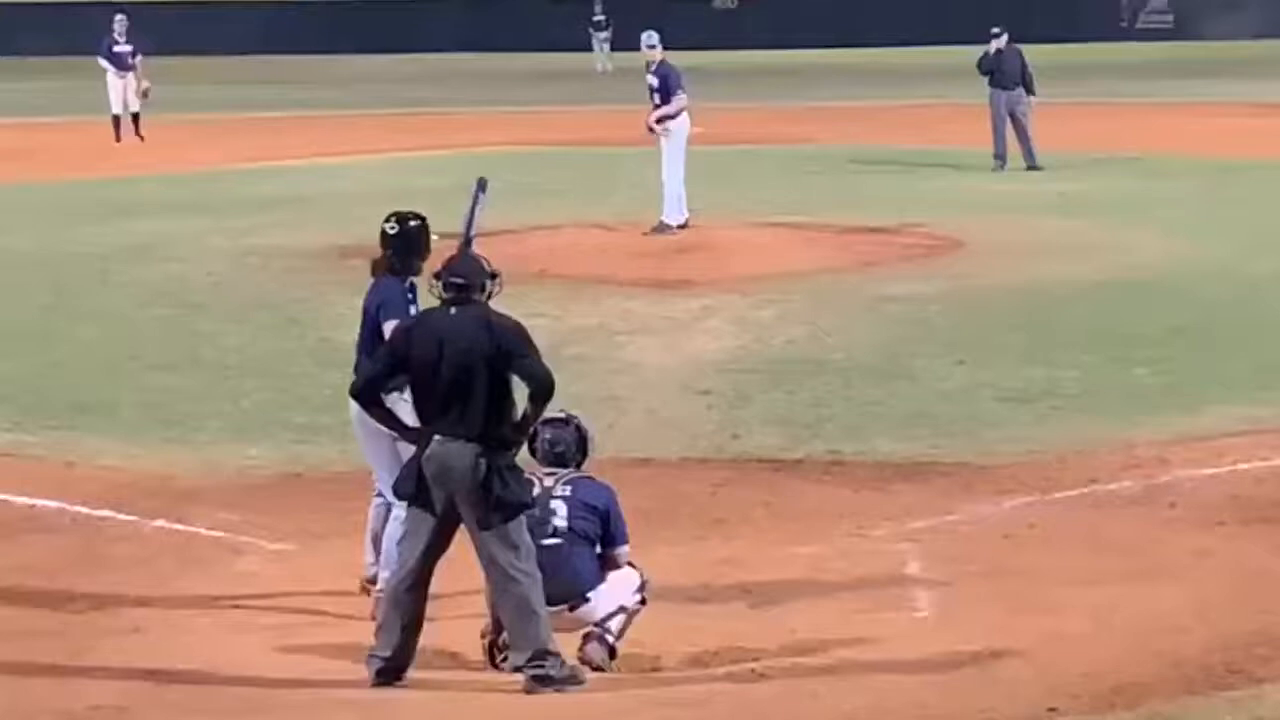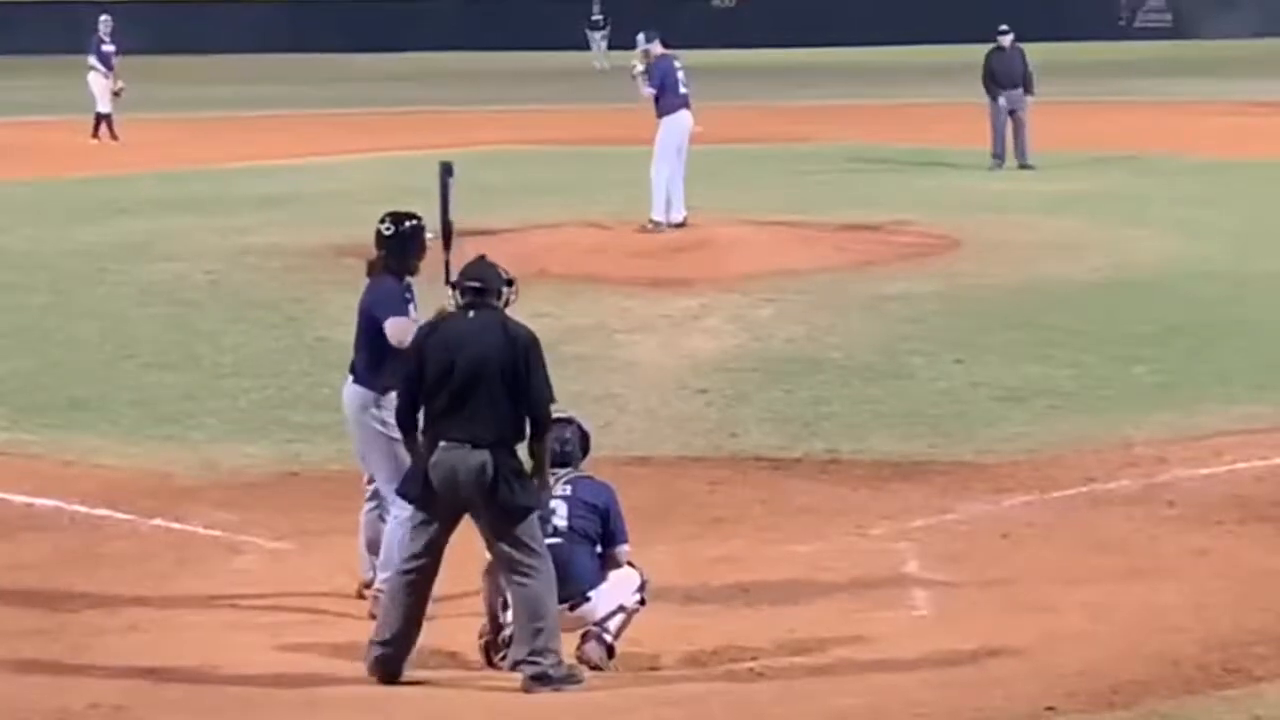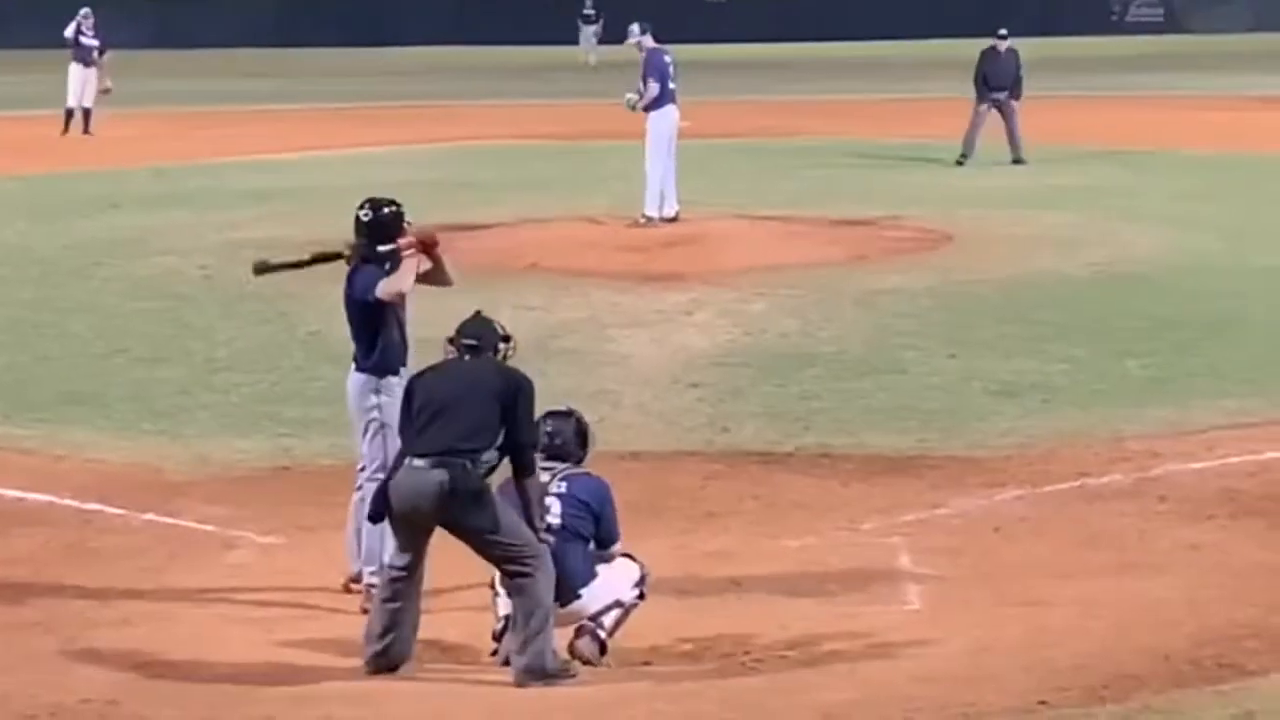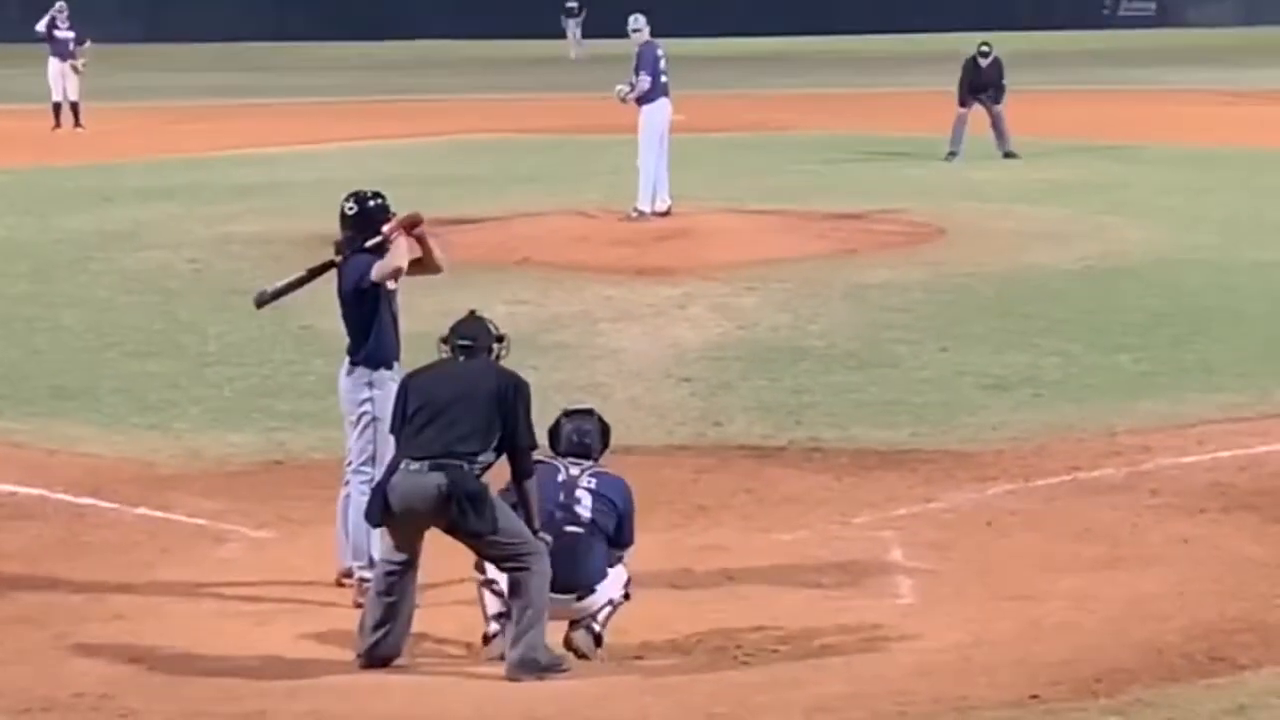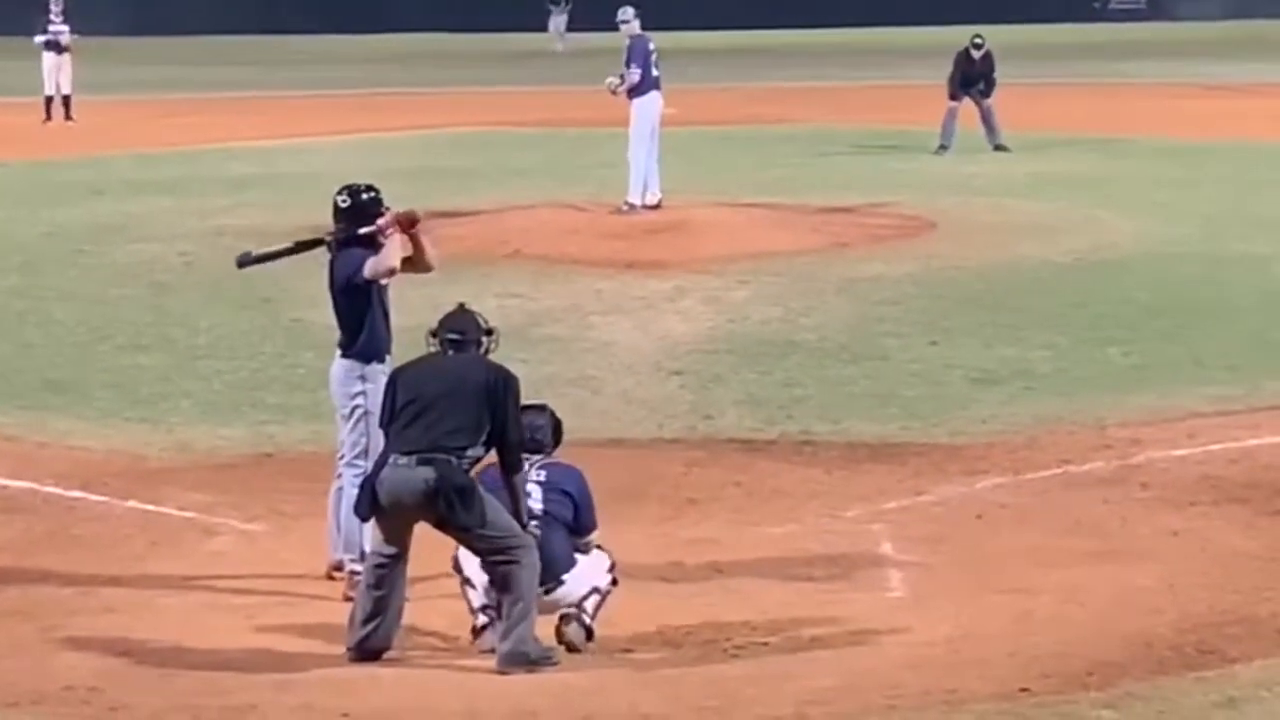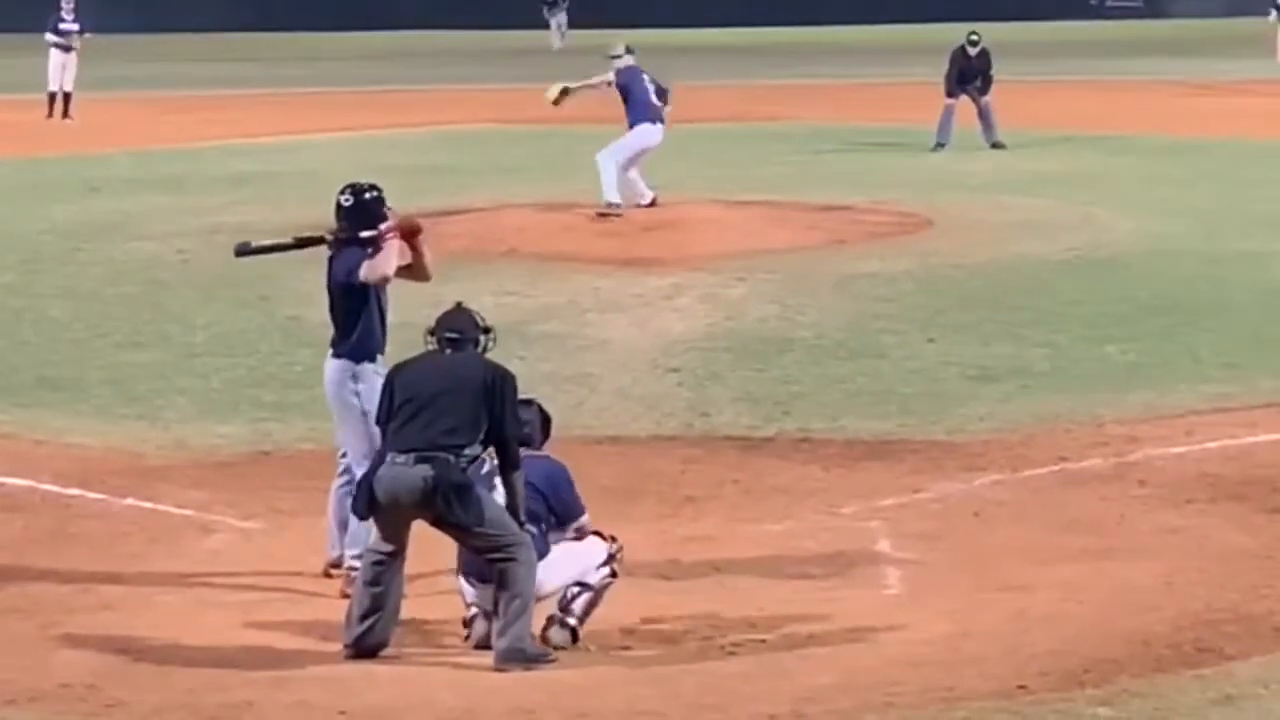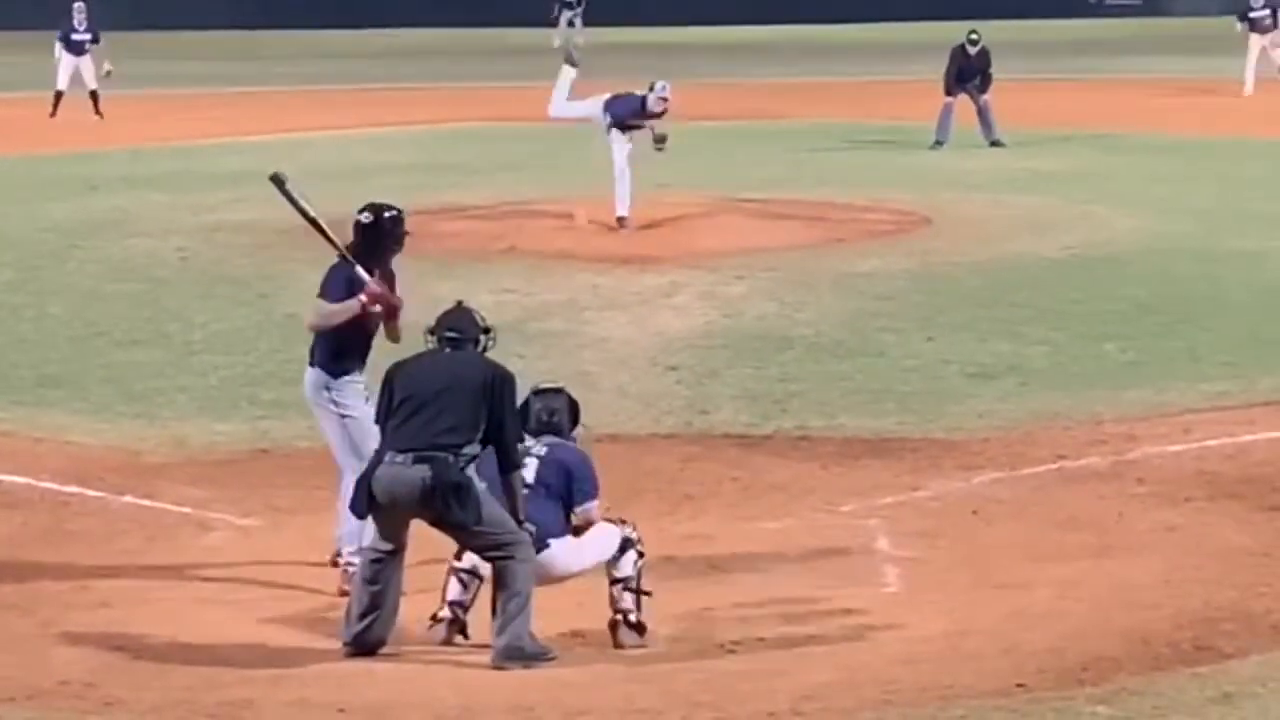
dt=0.7s
person 1, frame 1
left shoulder: (401, 285)
right shoulder: (390, 291)
left hip: (382, 395)
right hip: (382, 399)
left knee: (389, 488)
left ankle: (375, 572)
right ankle: (388, 593)
person 1, frame 2
left shoulder: (398, 287)
right shoulder: (386, 290)
left elbow: (405, 338)
right elbow: (401, 337)
left hip: (374, 395)
right hip: (376, 400)
left knee: (381, 490)
right knee: (407, 497)
left ankle: (372, 576)
right ankle: (385, 593)
person 1, frame 3
left shoulder: (386, 267)
right shoulder: (364, 274)
left elbow: (444, 280)
right elbow: (398, 290)
left wrist: (429, 252)
right wrist: (412, 258)
left hip: (383, 380)
right hip: (377, 385)
left knee: (371, 477)
right knee: (388, 482)
left ankle: (360, 569)
right ankle: (376, 585)
person 1, frame 4
left shoulder: (375, 260)
right shoulder: (357, 265)
left elbow: (434, 266)
right elbow: (395, 267)
left wrist: (418, 235)
right wrist: (399, 238)
left hip: (375, 374)
right hip: (369, 378)
left knee: (359, 471)
right knee: (373, 476)
left ankle: (351, 563)
right ankle: (367, 579)
person 1, frame 5
left shoulder: (366, 254)
right shoulder: (350, 258)
left elbow: (426, 265)
right elbow: (389, 267)
left wrist: (411, 233)
right wrist: (394, 237)
left hip: (363, 368)
right hip: (361, 372)
left knee: (350, 465)
right knee: (364, 470)
left ankle: (342, 556)
right ankle: (357, 572)
person 1, frame 6
left shoulder: (368, 253)
right shoulder: (349, 257)
left elbow: (423, 273)
right elbow: (380, 274)
left wrist: (412, 241)
right wrist: (392, 243)
left hip: (356, 367)
right hip: (355, 371)
left knee: (353, 465)
right knee: (376, 469)
left ankle: (338, 554)
right ankle: (356, 571)
person 1, frame 7
left shoulder: (381, 275)
right shoulder: (344, 274)
left elbow: (393, 337)
right elbow: (316, 320)
left wrist: (391, 313)
right wrist: (363, 300)
left hip: (350, 379)
right hip: (332, 381)
left knee: (360, 462)
right knee: (371, 469)
left ankle: (345, 547)
right ankle: (354, 569)
person 2, frame 1
left shoulder: (413, 330)
right shoulder: (499, 328)
left elbow: (363, 388)
right elbow: (542, 383)
left wrist: (409, 431)
right wrist: (521, 429)
left hip: (432, 458)
right hip: (482, 460)
left knee: (411, 563)
right knee: (512, 565)
left ankle: (386, 662)
right ankle: (540, 666)
person 2, frame 2
left shoulder: (429, 335)
right shoulder: (518, 337)
left elbow: (405, 413)
right elbow: (540, 415)
left wrist: (423, 462)
right wrist: (541, 467)
left hip: (438, 461)
right hip: (491, 464)
left knee: (415, 562)
right knee: (530, 567)
left ankle: (385, 658)
right ankle: (541, 666)
person 2, frame 3
left shoulder: (423, 378)
right shoulder: (512, 381)
right elbow: (523, 462)
right wrist: (536, 524)
left hip: (404, 480)
right hip: (455, 482)
left knee: (404, 561)
right knee: (532, 562)
left ankle: (382, 654)
right ankle: (535, 663)
person 2, frame 4
left shoulder: (416, 379)
right shoulder: (508, 382)
right elbow: (521, 464)
left wrist: (414, 495)
right wrist: (534, 526)
left hip: (402, 481)
right hip: (453, 484)
left knee: (397, 557)
right knee: (531, 557)
left ankle: (376, 648)
right ankle: (528, 657)
person 2, frame 5
left shoulder: (404, 373)
right shoulder: (497, 377)
right elbow: (510, 457)
right wrist: (523, 520)
left hip: (391, 476)
right hip: (442, 478)
left knee: (387, 551)
right knee: (518, 550)
left ankle: (366, 642)
right ankle: (518, 650)
person 2, frame 6
left shoulder: (402, 371)
right shoulder: (494, 375)
right elbow: (508, 455)
left wrist: (400, 487)
right wrist: (519, 516)
left hip: (388, 475)
right hip: (440, 477)
left knee: (385, 547)
right knee: (516, 548)
left ankle: (363, 639)
right ankle: (515, 647)
person 2, frame 7
left shoulder: (401, 370)
right shoulder: (494, 375)
right elbow: (507, 454)
left wrist: (398, 481)
right wrist: (519, 517)
left hip: (386, 473)
right hip: (438, 476)
left knee: (385, 545)
right knee: (515, 546)
left ankle: (361, 637)
right ankle: (514, 645)
person 3, frame 1
right shoulder: (598, 491)
right elbow: (619, 558)
left wrist: (495, 625)
right hip: (581, 605)
right knee: (632, 578)
right ankle: (600, 640)
person 3, frame 2
right shoulder: (599, 490)
left elbow: (493, 566)
right elbow: (620, 557)
left wrist: (492, 625)
right hip: (581, 605)
right knee: (632, 578)
left ankle: (514, 636)
right ankle: (598, 639)
person 3, frame 3
left shoulder: (509, 487)
right shoulder: (593, 486)
right elbow: (611, 553)
right hip: (576, 599)
left knee: (503, 575)
right knee: (633, 572)
left ankle: (510, 631)
right ankle: (592, 635)
person 3, frame 4
left shoulder: (533, 473)
right shoulder: (616, 486)
right elbow: (618, 554)
right hip: (583, 598)
left knee: (489, 559)
right knee: (619, 576)
left ankle: (499, 632)
right ankle: (587, 629)
person 3, frame 5
left shoulder: (488, 475)
right shoulder: (570, 475)
right elbow: (587, 543)
left hip: (497, 589)
right hip: (556, 590)
left knee: (465, 555)
right knee: (602, 562)
left ankle: (487, 625)
right ankle: (577, 621)
person 3, frame 6
left shoulder: (476, 468)
right shoulder: (549, 469)
right elbow: (581, 529)
right wrist: (558, 526)
left hip: (479, 584)
right hip: (531, 577)
right knee: (606, 551)
left ankle: (480, 618)
right ankle: (564, 624)
person 3, frame 7
right shoulder: (573, 455)
right elbow: (590, 516)
right hip: (549, 555)
right knee: (625, 537)
left ankle: (447, 621)
right ankle: (627, 626)
person 4, frame 1
left shoulder: (668, 71)
right shoulder: (650, 66)
left elbow: (682, 101)
left wrist: (657, 114)
right wrist: (652, 117)
left hip: (675, 124)
right hip: (665, 123)
left knee: (670, 174)
right knee: (674, 173)
left ankle: (669, 221)
right ankle: (680, 217)
person 4, frame 2
left shoulder: (658, 63)
right shoulder: (674, 60)
left elbow: (648, 93)
left wrist: (638, 76)
right wrist: (645, 71)
left hip: (672, 119)
right hip: (684, 116)
left knee: (660, 171)
right knee: (676, 170)
left ankle: (658, 219)
right ankle: (678, 216)
person 4, frame 3
left shoulder: (651, 57)
right shoulder: (665, 54)
left elbow: (654, 90)
left wrist: (639, 104)
right wrist: (639, 95)
left hip: (659, 114)
right hip: (670, 111)
left knee: (654, 165)
right knee: (667, 164)
left ankle: (651, 214)
right ankle: (670, 210)
person 4, frame 4
left shoulder: (645, 51)
right shoulder: (657, 48)
left elbow: (645, 84)
left wrist: (630, 96)
right wrist: (631, 87)
left hip: (651, 107)
right hip: (662, 104)
left knee: (647, 159)
right knee: (659, 158)
left ankle: (643, 207)
right ankle: (662, 204)
person 4, frame 5
left shoulder: (636, 44)
right shoulder: (647, 42)
left elbow: (635, 77)
left wrist: (620, 89)
right wrist: (621, 79)
left hip: (643, 101)
right hip: (653, 98)
left knee: (637, 153)
right knee: (650, 152)
left ankle: (634, 201)
right ankle: (653, 197)
person 4, frame 6
left shoulder: (629, 72)
right shoulder: (646, 78)
left elbow: (606, 78)
right elbow: (665, 99)
left wrist: (575, 86)
left hip: (644, 130)
right hip: (656, 130)
left knee: (605, 158)
right knee: (624, 166)
left ankle: (613, 203)
right ankle: (647, 197)
person 4, frame 7
left shoulder: (661, 109)
right shoulder: (632, 104)
left wrist: (655, 130)
left hip: (620, 129)
right hip: (601, 109)
left knee: (622, 166)
right knee: (557, 109)
left ankle: (622, 214)
right ankle: (570, 68)
